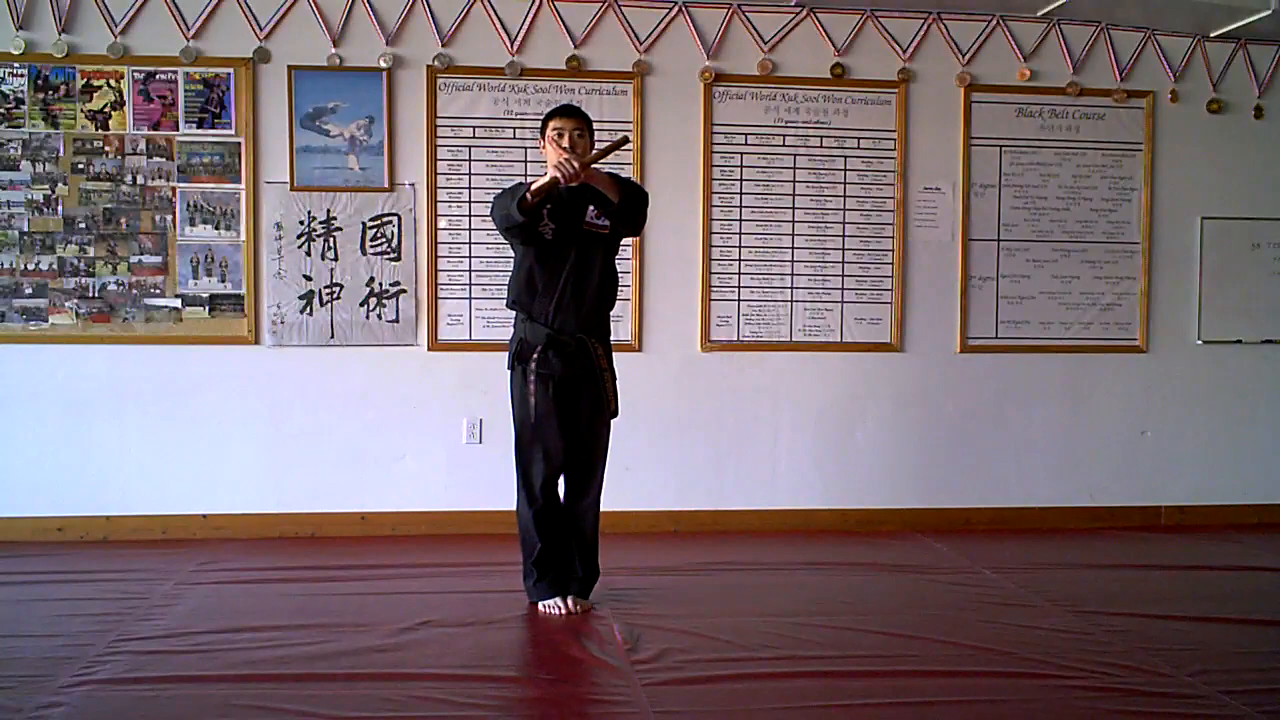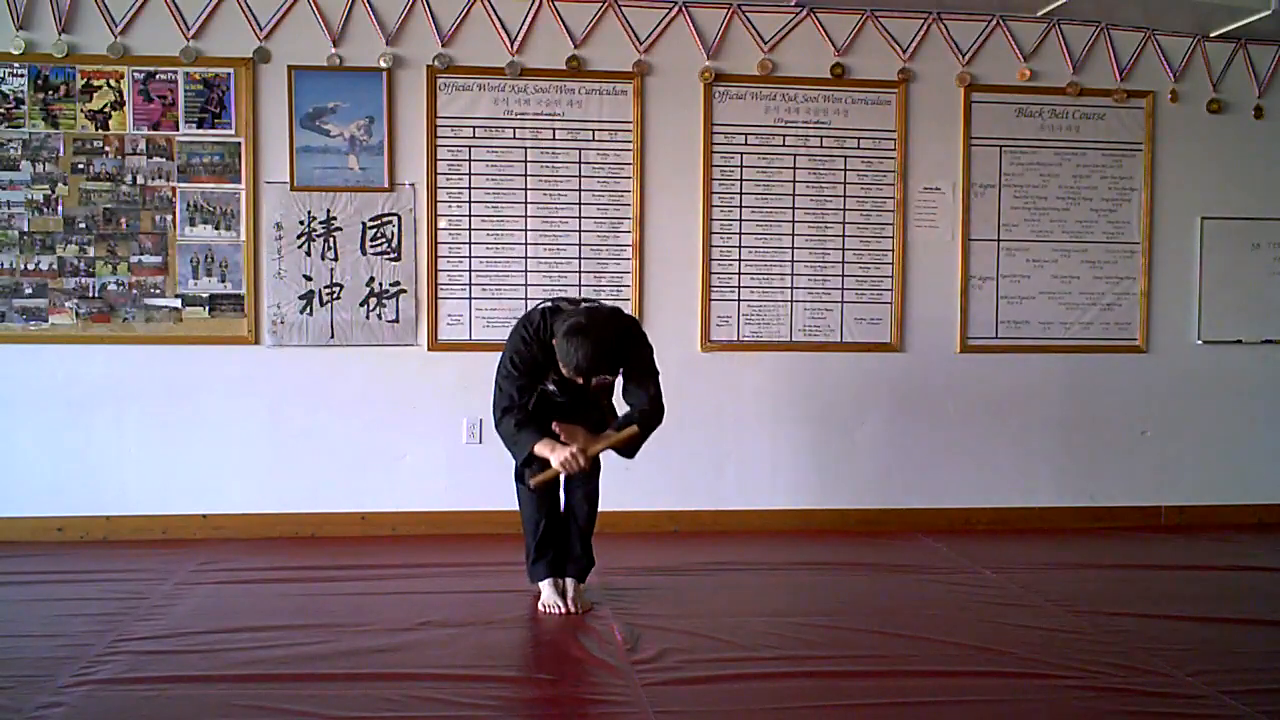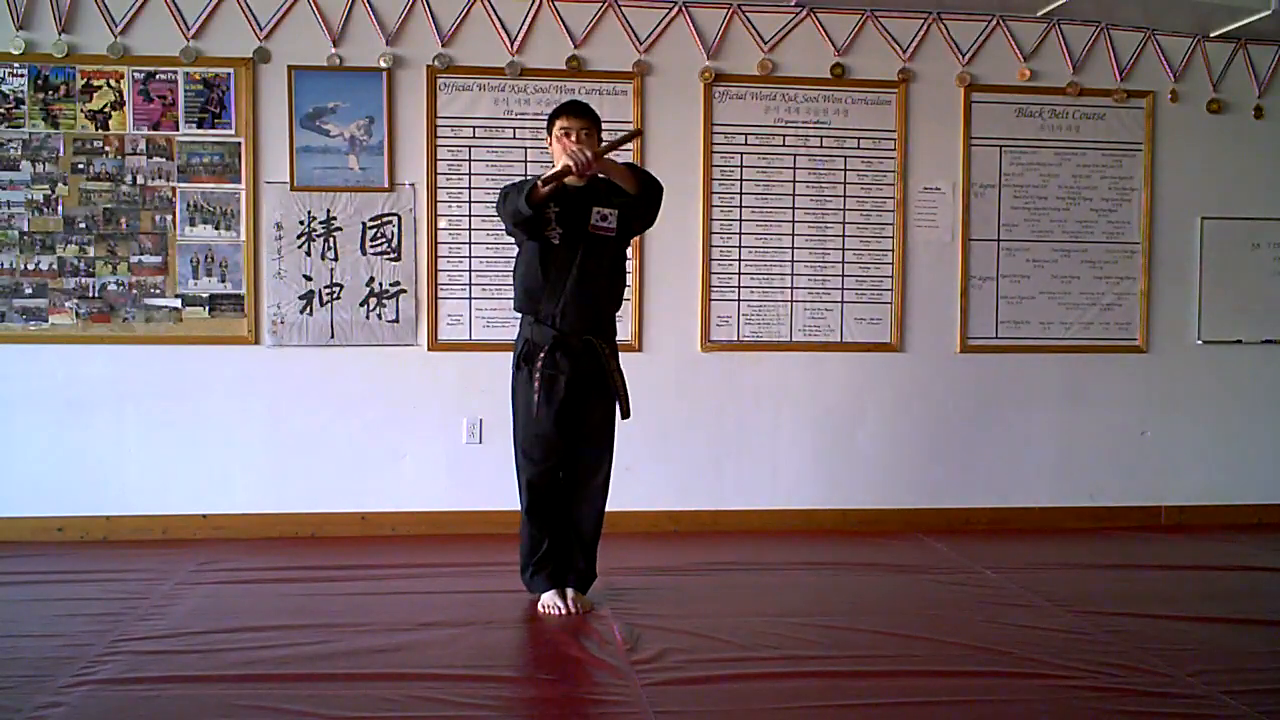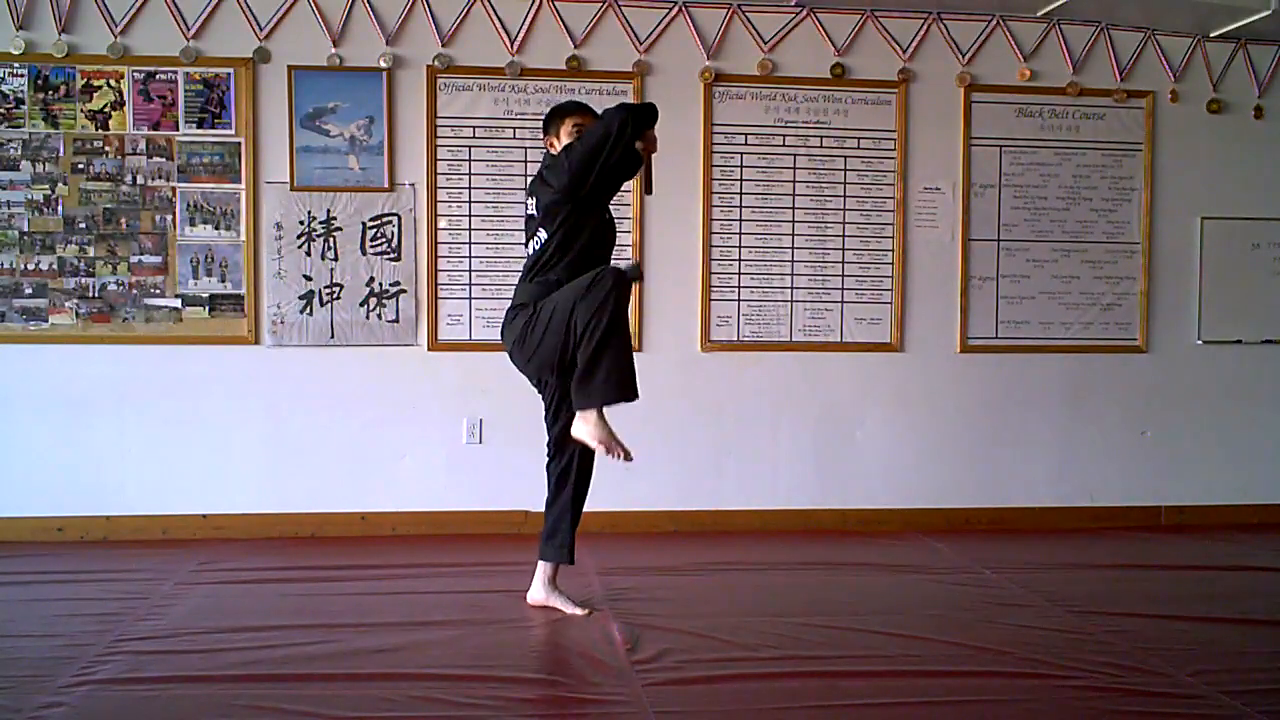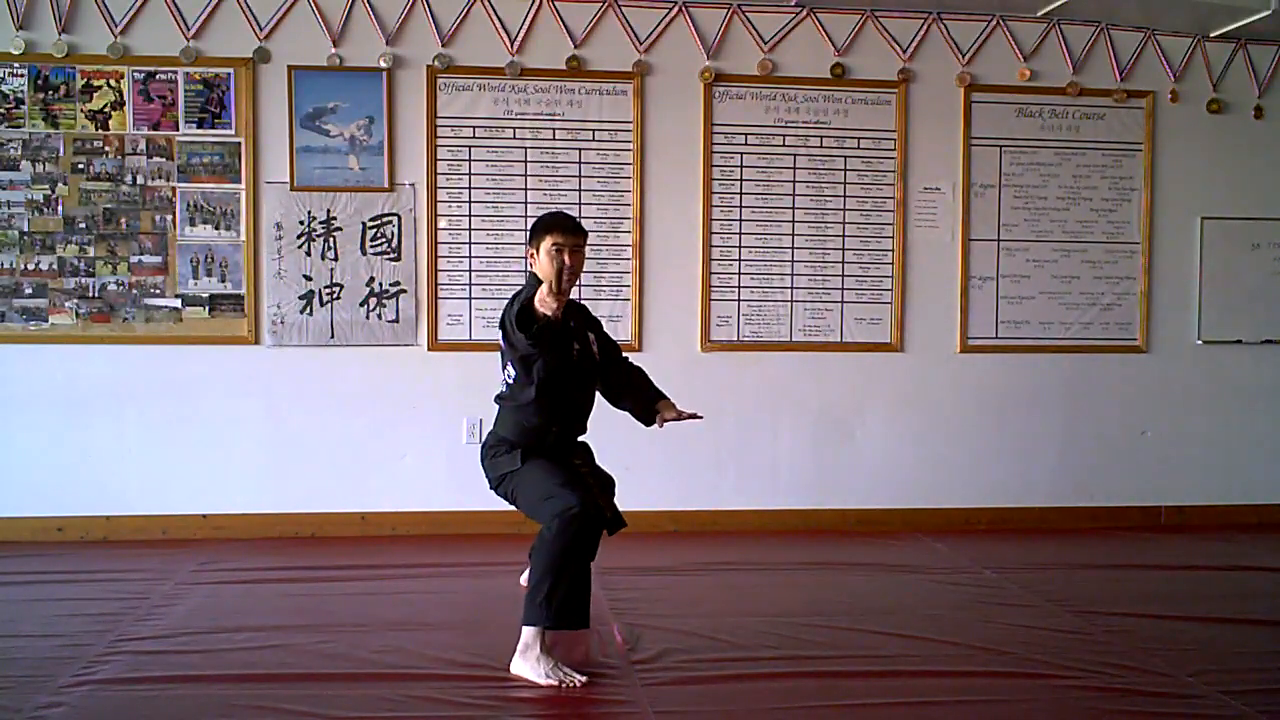
dt=1s
person 1, frame 1
left shoulder: (606, 200)
right shoulder: (527, 198)
left elbow: (635, 209)
right elbow: (507, 214)
left wrist: (592, 177)
right wrist: (547, 180)
left hip: (591, 355)
right hip: (537, 353)
left knee: (586, 475)
right knee: (539, 472)
left ankle: (577, 583)
right ankle: (545, 584)
person 1, frame 2
left shoulder: (627, 337)
right shoulder: (529, 335)
left elbow: (648, 407)
right elbow: (508, 411)
left wrist: (596, 441)
right wrist: (551, 449)
right hip: (541, 400)
left knee: (584, 478)
right knee: (536, 473)
left ankle: (573, 577)
right ankle: (547, 578)
person 1, frame 3
left shoulder: (615, 199)
right shoulder: (531, 193)
left elbow: (649, 194)
right elbow: (514, 209)
left wrist: (604, 167)
right wrist: (556, 173)
left hip: (596, 355)
right hip: (541, 354)
left knee: (590, 476)
right knee: (539, 474)
left ankle: (576, 581)
right ankle: (546, 582)
person 1, frame 4
left shoulder: (589, 184)
right shoulder: (559, 174)
left elbow: (619, 155)
right elbow: (621, 123)
left wrist: (638, 150)
right wrist: (642, 124)
left hip: (560, 330)
right hip: (534, 322)
left knee: (567, 458)
right knee: (607, 288)
left ankle: (546, 581)
right ankle: (588, 417)
person 1, frame 5
left shoulder: (580, 317)
right shoulder: (525, 307)
left elbow: (615, 371)
right elbow: (527, 327)
left wrist: (658, 406)
right wrist: (542, 310)
left hip: (560, 448)
right hip: (516, 452)
left knee: (598, 494)
right knee: (571, 512)
left ankle: (541, 571)
right ankle: (531, 650)
